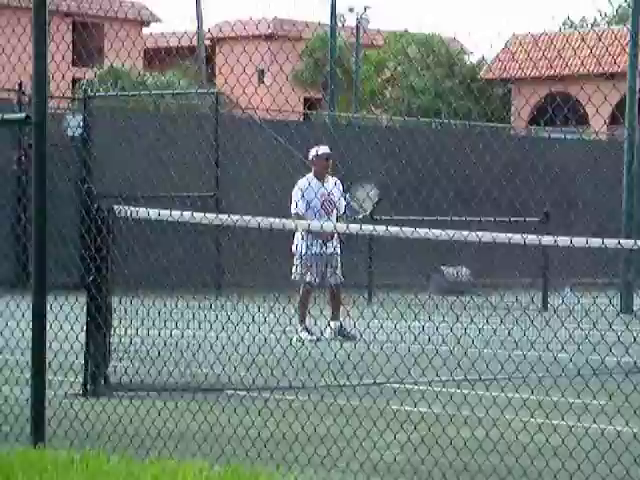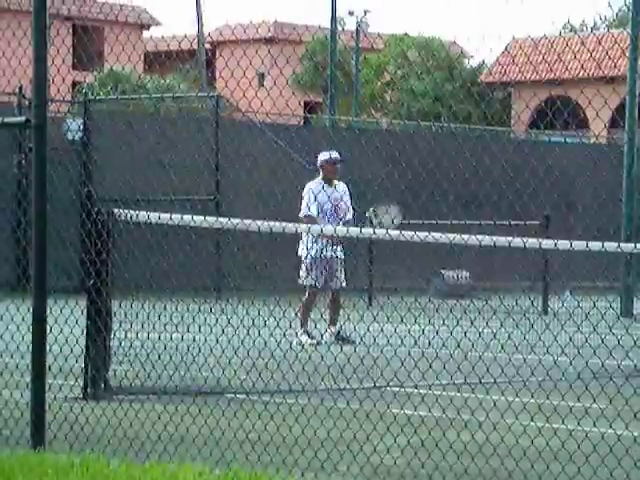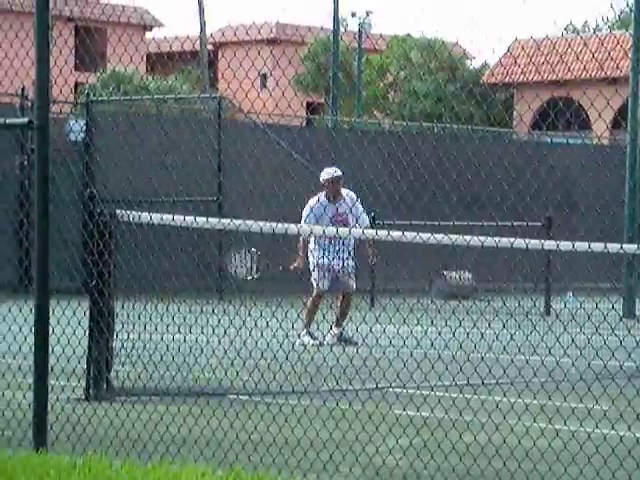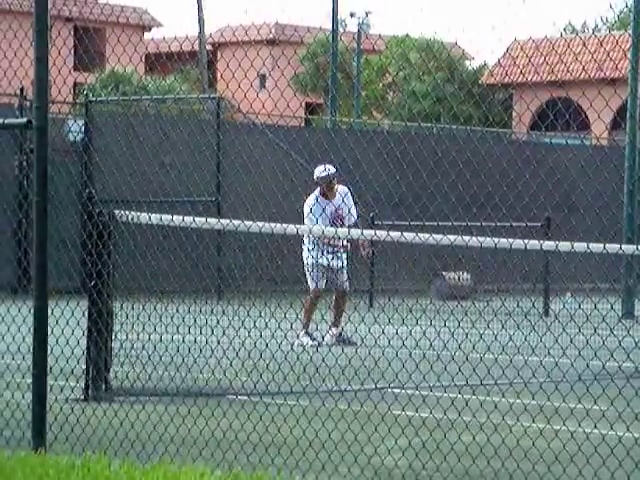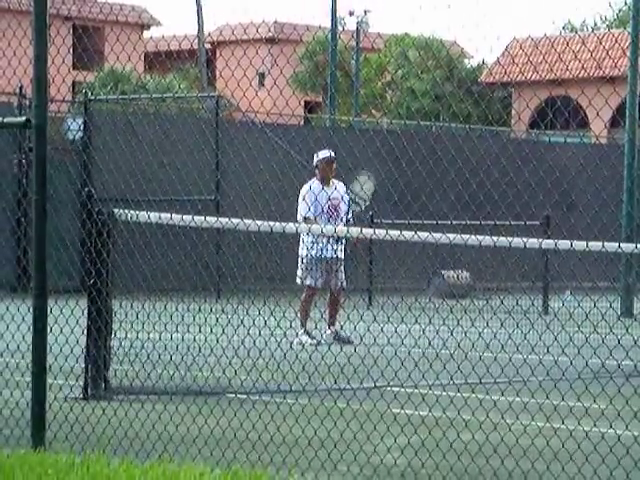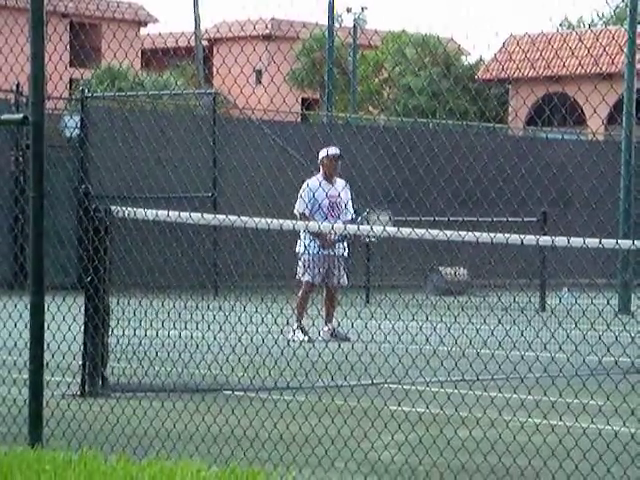
dt=0.4s
person 1, frame 1
left shoulder: (336, 184)
right shoulder: (303, 186)
right elbow: (297, 216)
left wrist: (334, 230)
right wrist: (318, 233)
left hip: (332, 245)
right hip: (309, 246)
left knee: (336, 285)
right knee: (307, 287)
left ankle: (335, 326)
right ankle: (302, 327)
person 1, frame 2
left shoulder: (342, 189)
right shoulder: (312, 189)
left elbow: (346, 218)
right elbow: (309, 218)
right wrist: (328, 234)
left hip: (336, 249)
right hip: (315, 249)
left knee: (336, 290)
right knee: (313, 290)
left ankle: (332, 330)
right ankle: (302, 330)
person 1, frame 3
left shoulder: (351, 199)
right shoulder: (314, 206)
left elbow: (362, 225)
right elbow: (305, 235)
left wrist: (370, 247)
right wrist: (301, 258)
left hip: (345, 254)
right hip: (322, 255)
left knee: (347, 292)
right knee: (319, 292)
left ankle: (336, 331)
right ankle: (305, 332)
person 1, frame 4
left shoulder: (344, 192)
right shoulder: (312, 204)
left elbow: (352, 220)
right elbow: (319, 235)
left wrist: (361, 239)
right wrist: (337, 244)
left hip: (338, 253)
right hip: (317, 253)
left knee: (342, 291)
right knee: (316, 291)
left ankle: (334, 332)
right ankle: (304, 333)
person 1, frame 5
left shoulder: (340, 188)
right shoulder: (310, 189)
left elbow: (345, 217)
right elbow: (306, 220)
right wrist: (328, 232)
left hip: (336, 249)
right hip: (314, 250)
left knee: (337, 290)
right knee: (311, 289)
left ankle: (331, 330)
right ankle: (302, 331)
person 1, frame 6
left shoulder: (343, 186)
right shoulder: (311, 185)
left elbow: (347, 217)
right elbow: (302, 216)
right wrist: (321, 237)
left hip: (336, 247)
right hip: (313, 246)
left knee: (333, 287)
right knee: (308, 285)
left ankle: (328, 327)
right ankle: (297, 327)
